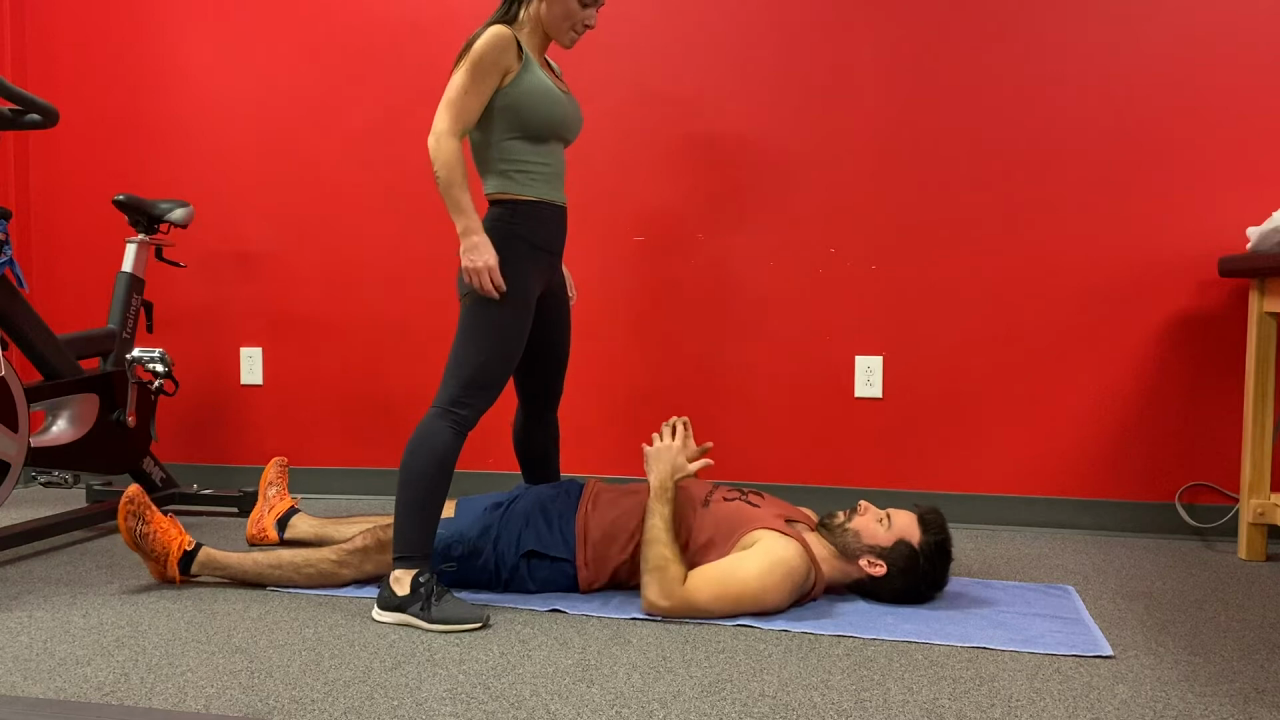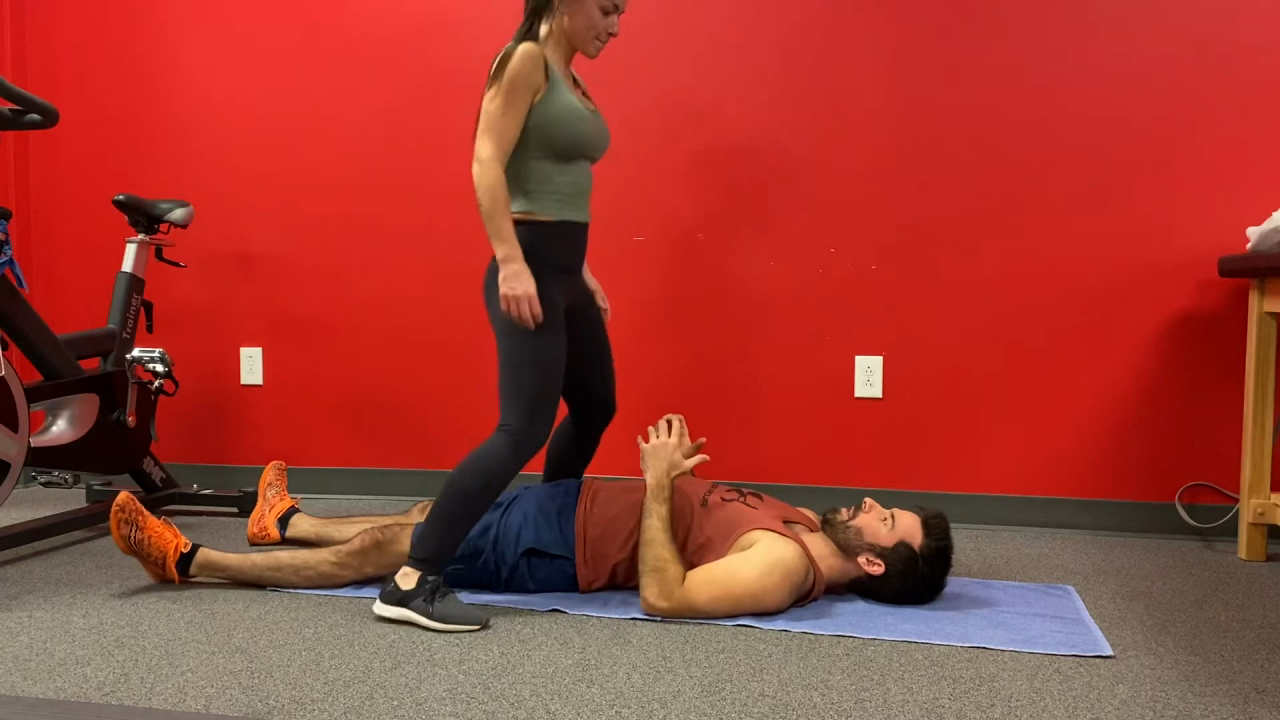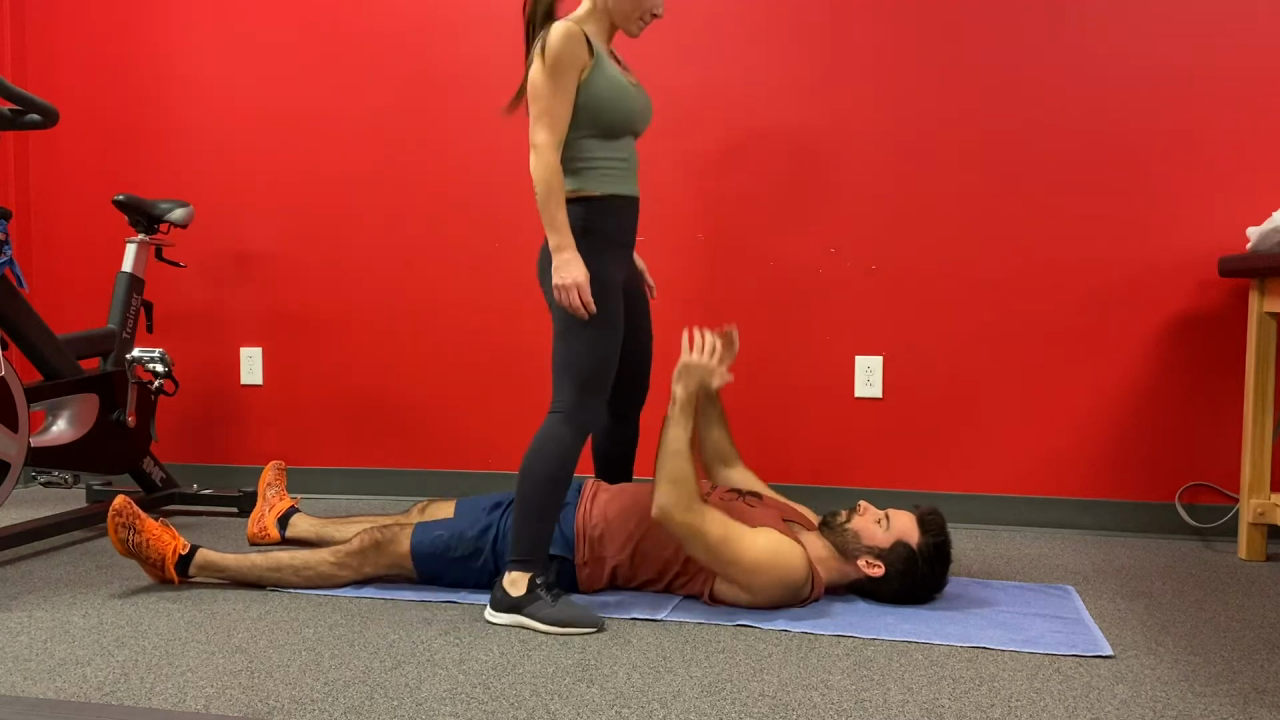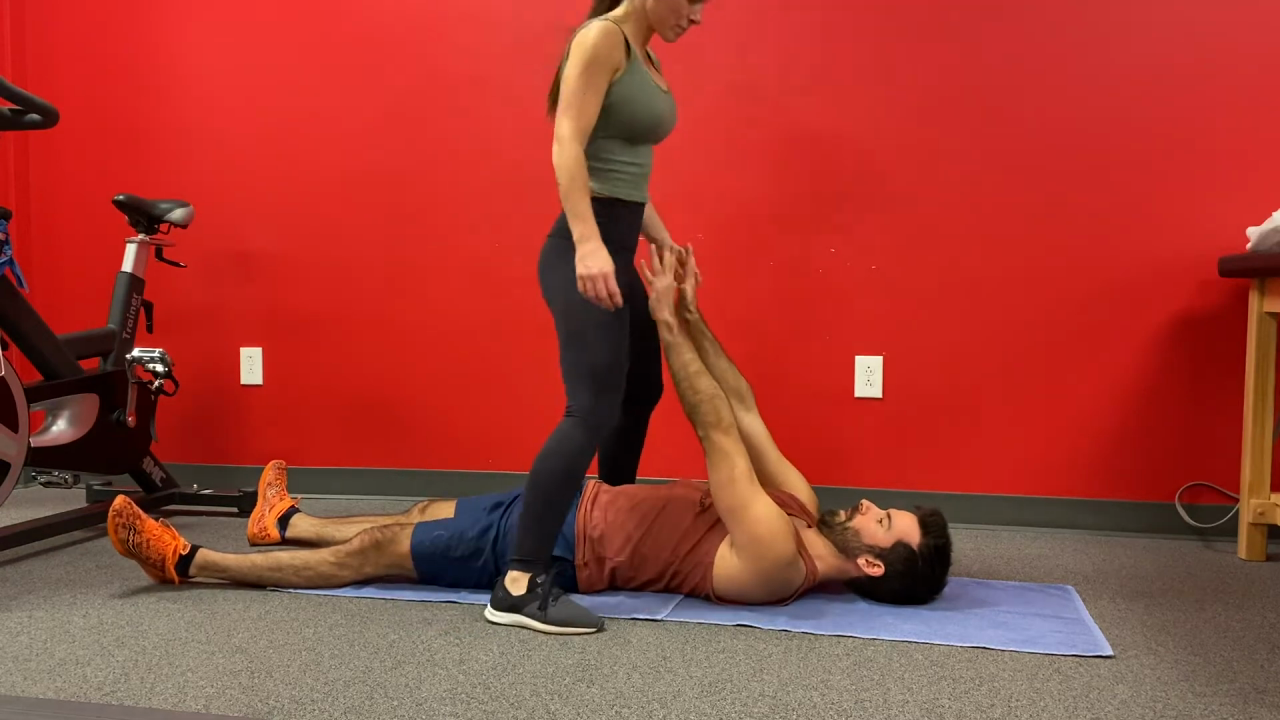
dt=0.4s
person 1, frame 1
left shoulder: (786, 569)
right shoulder: (803, 528)
left elbow: (662, 594)
left wrist: (661, 485)
right wrist: (677, 478)
left hip: (558, 550)
right hip: (577, 504)
left knee: (382, 551)
left ankle: (192, 560)
right ankle: (285, 524)
person 1, frame 2
left shoulder: (784, 569)
right shoulder: (803, 528)
left elbow: (662, 593)
left wrist: (657, 485)
right wrist: (673, 477)
left hip: (561, 548)
right hip: (576, 504)
left knee: (385, 551)
right knee: (424, 518)
left ankle: (191, 561)
right ankle: (287, 523)
person 1, frame 3
left shoulder: (784, 569)
right shoulder: (802, 526)
left elbow: (673, 509)
right elbow: (725, 476)
left wrist: (688, 395)
right wrist: (708, 401)
left hip: (561, 547)
right hip: (577, 502)
left knee: (377, 552)
right knee: (417, 518)
left ankle: (189, 560)
right ankle: (284, 523)
person 1, frame 4
left shoulder: (777, 561)
right shoulder: (804, 516)
left elbow: (719, 432)
right elbow: (746, 416)
left wrist: (665, 320)
right wrist: (692, 318)
left hip: (565, 548)
right hip: (582, 505)
left knee: (379, 554)
right knee: (421, 519)
left ankle: (190, 562)
right ankle: (285, 523)
person 2, frame 1
left shoulder: (544, 66)
right elbow: (443, 139)
right wrist: (470, 235)
left hip: (541, 254)
right hip: (508, 250)
left knee: (542, 404)
right knee: (461, 405)
right ankle: (405, 584)
person 2, frame 2
left shoulder: (572, 82)
right shoulder: (525, 62)
right elbow: (487, 166)
left wrist: (582, 272)
right wrist: (510, 265)
left hip: (565, 272)
right hip: (531, 270)
left knee: (595, 408)
right knee: (524, 431)
right ankle: (413, 579)
person 2, frame 3
left shoulder: (605, 54)
right elbow: (544, 153)
right wrist: (563, 254)
left hip: (614, 250)
right hip: (586, 250)
left knee: (627, 399)
right knee: (577, 409)
right ankle: (517, 586)
person 2, frame 4
left shoulder: (642, 55)
right elbow: (568, 145)
left wrist: (663, 242)
right wrist: (587, 244)
left hip: (618, 248)
right hip: (586, 251)
left knee: (641, 393)
right knee: (594, 410)
right ankle: (518, 585)
